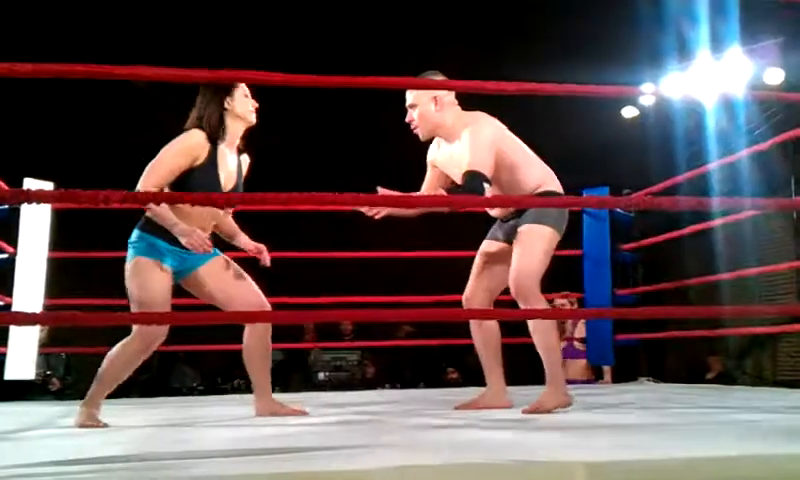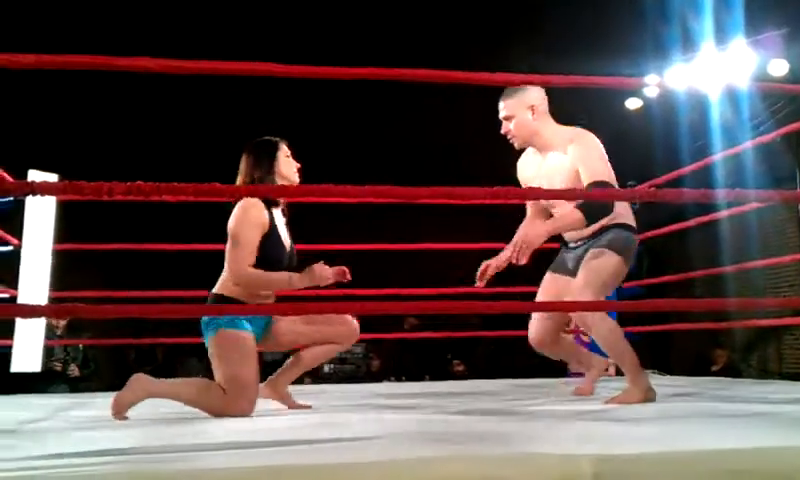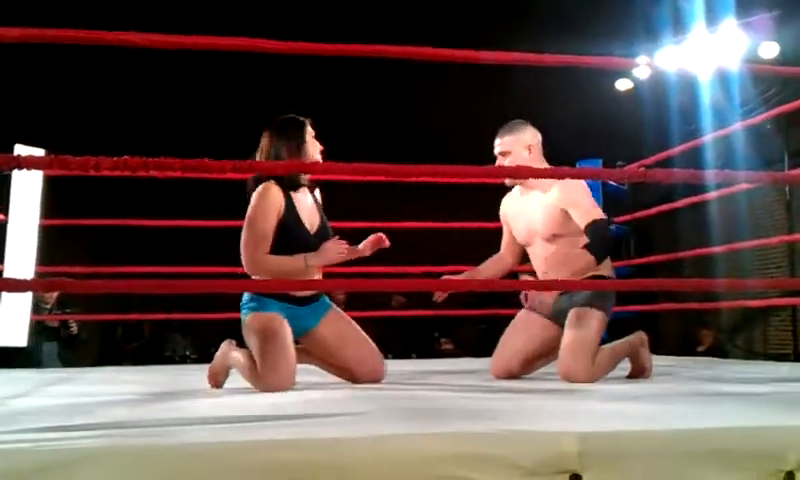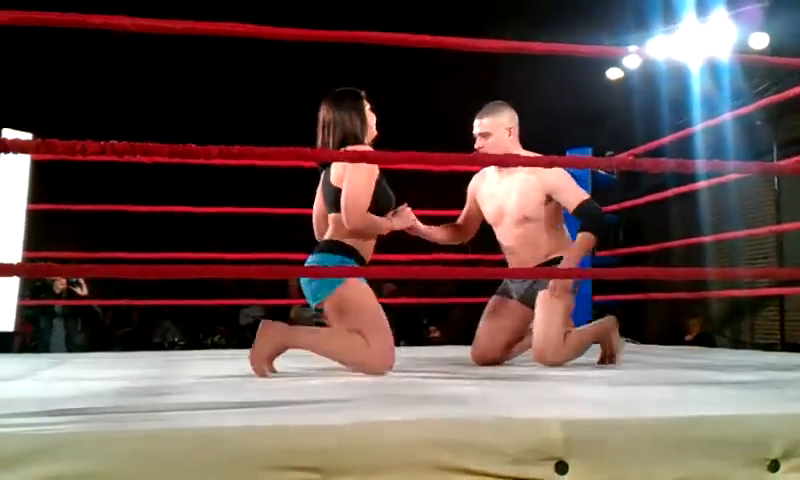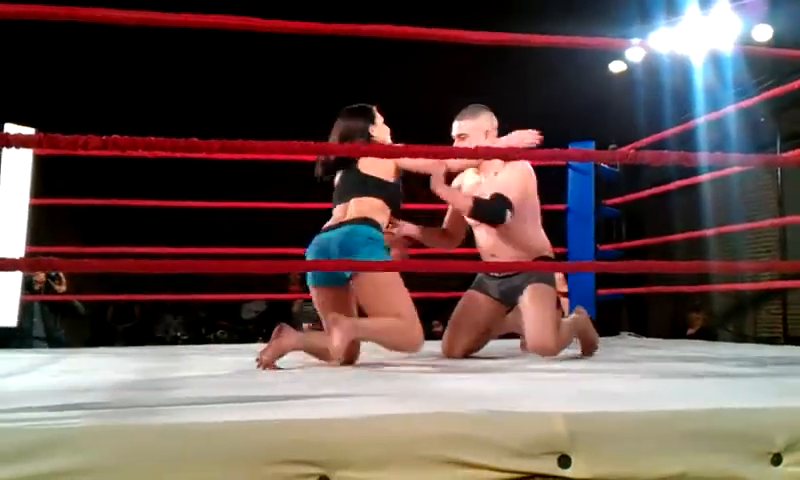
dt=1s
person 1, frame 1
left shoulder: (241, 159)
right shoulder: (196, 141)
right elbow: (146, 188)
left wrist: (243, 241)
right wrist: (178, 229)
left hip: (195, 251)
right hip: (154, 244)
left knee: (258, 309)
right knee: (151, 332)
left ankle: (264, 400)
right ankle: (88, 406)
person 1, frame 2
left shoulder: (277, 212)
right shoulder: (252, 207)
right elbow: (239, 275)
left wrist: (317, 278)
right wrist: (298, 279)
left hip: (264, 317)
right hip: (229, 314)
left knee: (349, 328)
right knee: (237, 405)
left ankle: (276, 385)
right ankle: (147, 386)
person 1, frame 3
left shoulder: (312, 193)
right shoulder: (270, 193)
right elbow: (254, 264)
left wrist: (359, 250)
right wrist: (315, 258)
left hip: (313, 305)
right hip: (269, 304)
left knee: (373, 371)
right knee: (277, 381)
left ankle: (294, 354)
right ankle: (231, 354)
person 1, frame 4
left shoulder: (334, 165)
right shoulder: (360, 154)
right elbow: (352, 220)
left wrist: (385, 224)
right wrist: (394, 222)
left hip: (327, 264)
right hip: (337, 266)
left knee: (383, 357)
right knee: (378, 360)
left ankle: (289, 336)
right ankle: (279, 334)
person 1, frame 5
left shoulder: (342, 170)
right shoulder: (390, 157)
right elbow: (449, 163)
right hip: (359, 245)
left knee: (346, 352)
right knee: (408, 336)
left ankle: (292, 338)
right ankle: (346, 329)
person 2, frame 1
left shoulder: (479, 128)
right shoulder: (439, 152)
left elbow: (474, 191)
left wrist: (401, 200)
right wrist: (382, 204)
left hip: (541, 204)
right hip: (507, 219)
left knee: (522, 285)
right knee: (475, 299)
left ankle: (556, 387)
right ankle: (496, 391)
person 2, frame 2
left shoulder: (581, 144)
right shoulder: (526, 165)
left elbow: (602, 204)
right elbow: (536, 216)
left wrist: (541, 231)
right wrist: (504, 256)
left hip: (612, 235)
right hip: (573, 247)
left knee: (579, 303)
right knee: (539, 337)
left ankle: (639, 383)
right ankle: (592, 363)
person 2, frame 3
left shoulder: (566, 187)
right shoulder: (510, 204)
left elbow: (602, 241)
right elbow: (507, 258)
left wrist: (556, 280)
right wrist: (463, 278)
left hip: (588, 288)
right hip: (548, 297)
left knee: (574, 373)
right knee: (502, 369)
left ankle: (633, 344)
right ankle: (566, 345)
person 2, frame 4
left shoulder: (543, 172)
right shoulder: (480, 183)
left elbow: (593, 218)
right elbow: (461, 232)
left wrist: (568, 265)
right wrist: (420, 229)
right hip: (515, 280)
left knee: (547, 354)
right knee: (482, 355)
left ankle: (603, 328)
right ankle: (543, 330)
person 2, frame 5
left shoulder: (515, 169)
right shoulder: (462, 182)
left elbow: (493, 214)
right elbow: (449, 238)
left wrist: (442, 189)
right wrist: (412, 231)
left hip: (532, 270)
right hip: (490, 278)
left knee: (544, 346)
right knee: (452, 349)
left ankle: (576, 321)
right ankle: (514, 320)
